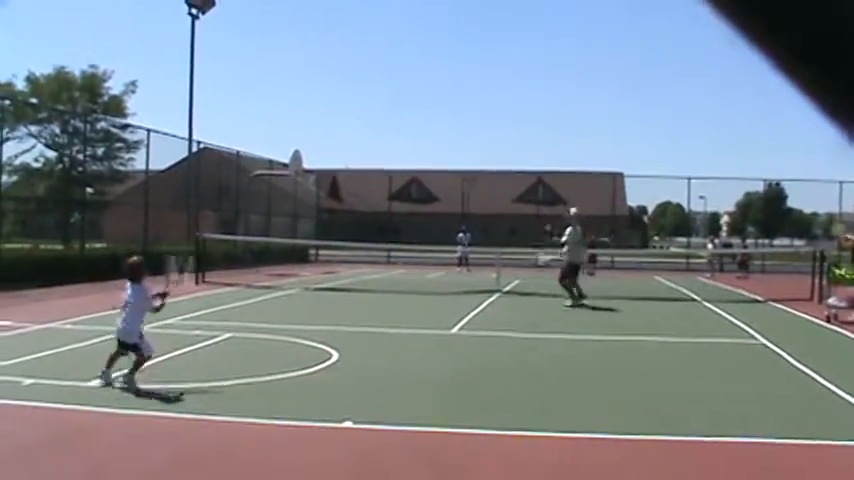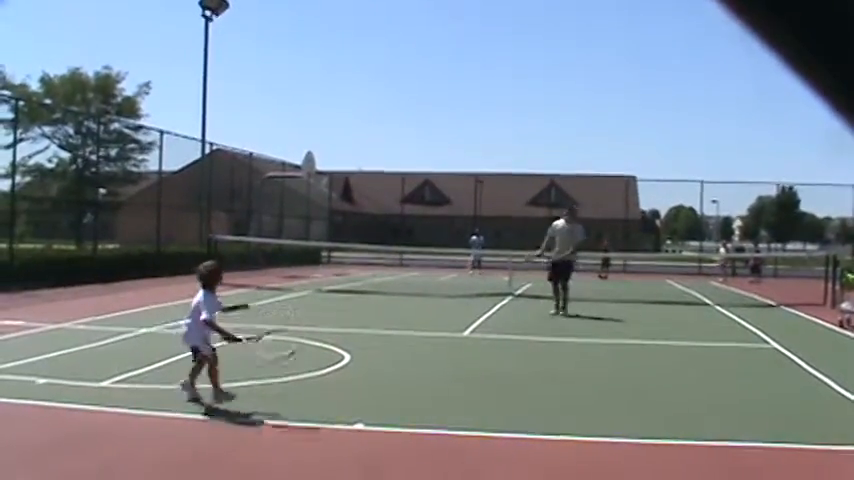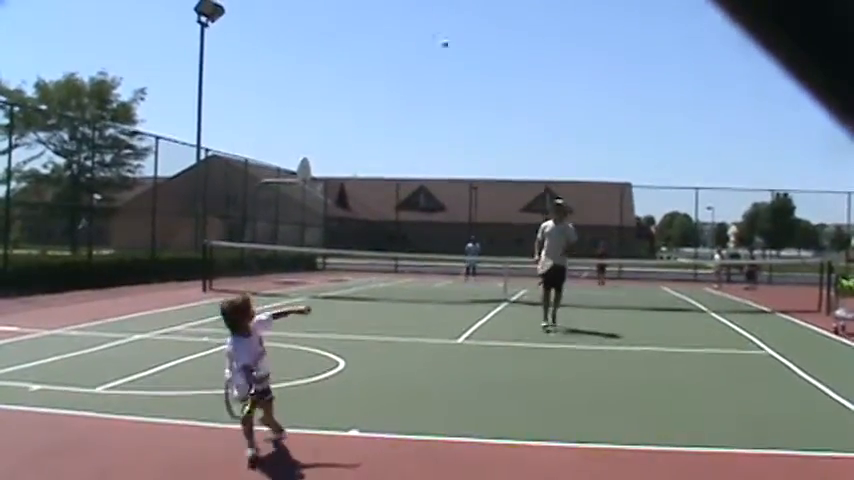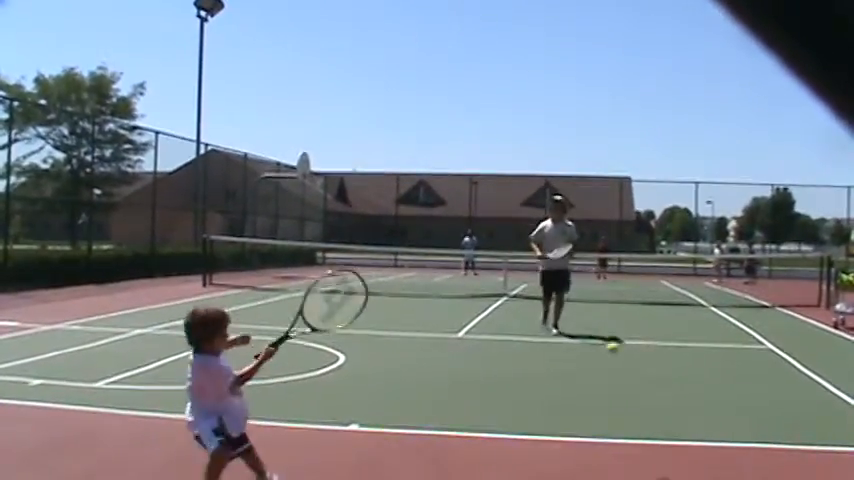
dt=0.5s
person 1, frame 1
left shoulder: (131, 286)
right shoulder: (142, 291)
right elbow: (154, 309)
left wrist: (157, 295)
right wrist: (163, 301)
left hip: (123, 328)
right hip: (132, 331)
left knee: (119, 351)
right knee: (146, 354)
left ankle: (105, 372)
right ankle: (129, 376)
person 1, frame 2
left shoulder: (209, 295)
right shoulder: (207, 298)
left elbow: (220, 307)
right elbow: (207, 320)
right wrist: (224, 333)
left hip: (200, 334)
right hip: (195, 335)
left knee: (201, 362)
right knee: (213, 359)
left ankle: (190, 387)
right ankle: (217, 391)
person 1, frame 3
left shoulder: (255, 324)
right shoulder: (236, 346)
left elbow: (272, 316)
right elbow: (244, 368)
left wrist: (296, 309)
right wrist: (255, 379)
left hip: (260, 375)
right hip: (244, 379)
left knee: (267, 404)
right knee: (248, 412)
left ankle: (271, 424)
right ankle: (251, 448)
person 1, frame 4
left shoulder: (209, 353)
right shoulder: (207, 365)
right elbow: (237, 381)
left wrist: (234, 341)
right wrist: (262, 359)
left hip: (225, 413)
right hip: (206, 417)
left knee: (248, 453)
right knee: (222, 454)
person 2, frame 1
left shoulder: (571, 230)
right shoulder: (577, 229)
left elbow: (563, 243)
left hip: (574, 260)
right hip: (575, 258)
left knee: (562, 279)
right knee: (571, 279)
left ankle: (576, 299)
right ankle: (581, 294)
person 2, frame 2
left shoulder: (577, 227)
right shoulder: (556, 224)
left elbow: (578, 243)
right elbow: (549, 237)
left wrist: (569, 253)
right wrist: (541, 250)
left hip: (568, 259)
right hip: (556, 258)
left knee: (564, 283)
right knee: (554, 282)
left ankle: (564, 305)
right ankle: (557, 307)
person 2, frame 3
left shoulder: (568, 228)
right shoulder: (545, 226)
left elbow: (572, 244)
right elbow: (539, 241)
left wrist: (566, 251)
right wrist: (537, 254)
left hip: (560, 263)
right hip: (547, 263)
left knee: (558, 291)
right knee: (546, 290)
left ankle: (553, 315)
right ankle: (545, 319)
person 2, frame 4
left shoulder: (569, 227)
right shoulder: (544, 226)
left elbow: (573, 244)
right elbow: (532, 240)
left wrist: (571, 253)
right wrist: (538, 251)
left hip: (562, 266)
right hip: (546, 265)
left knee: (559, 295)
right knee: (546, 295)
left ankle: (555, 325)
right ankle: (545, 313)
